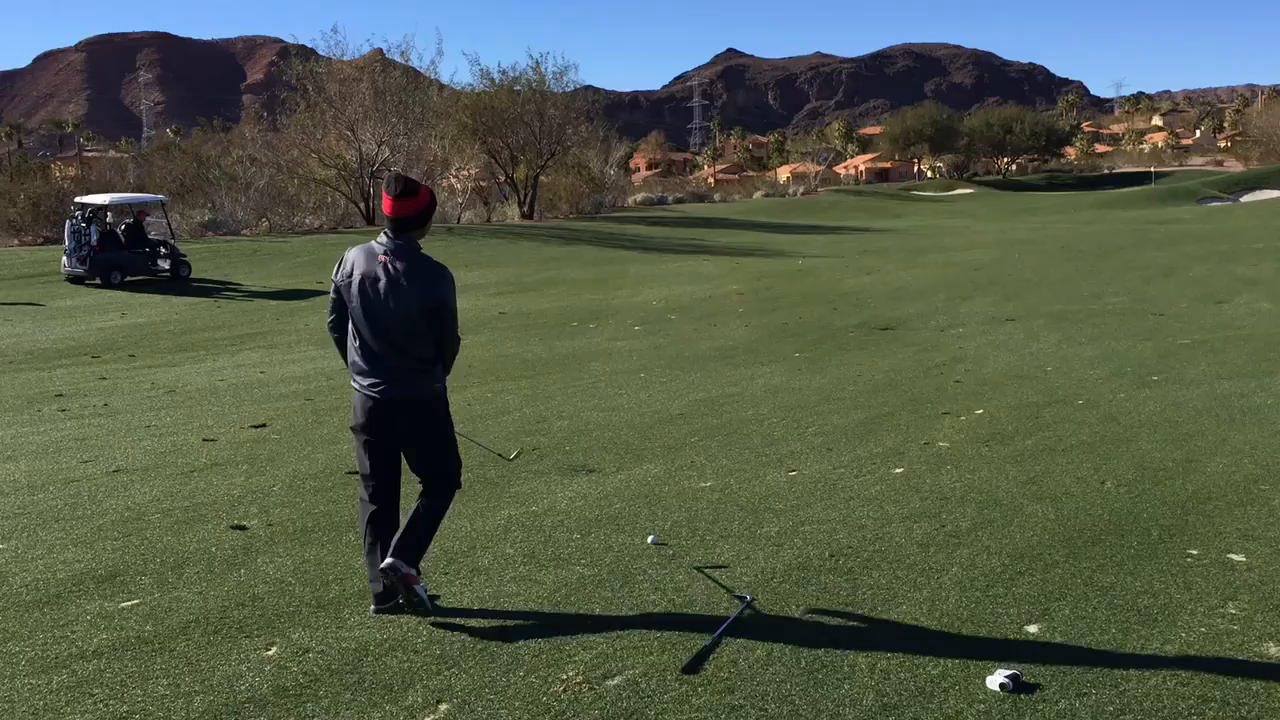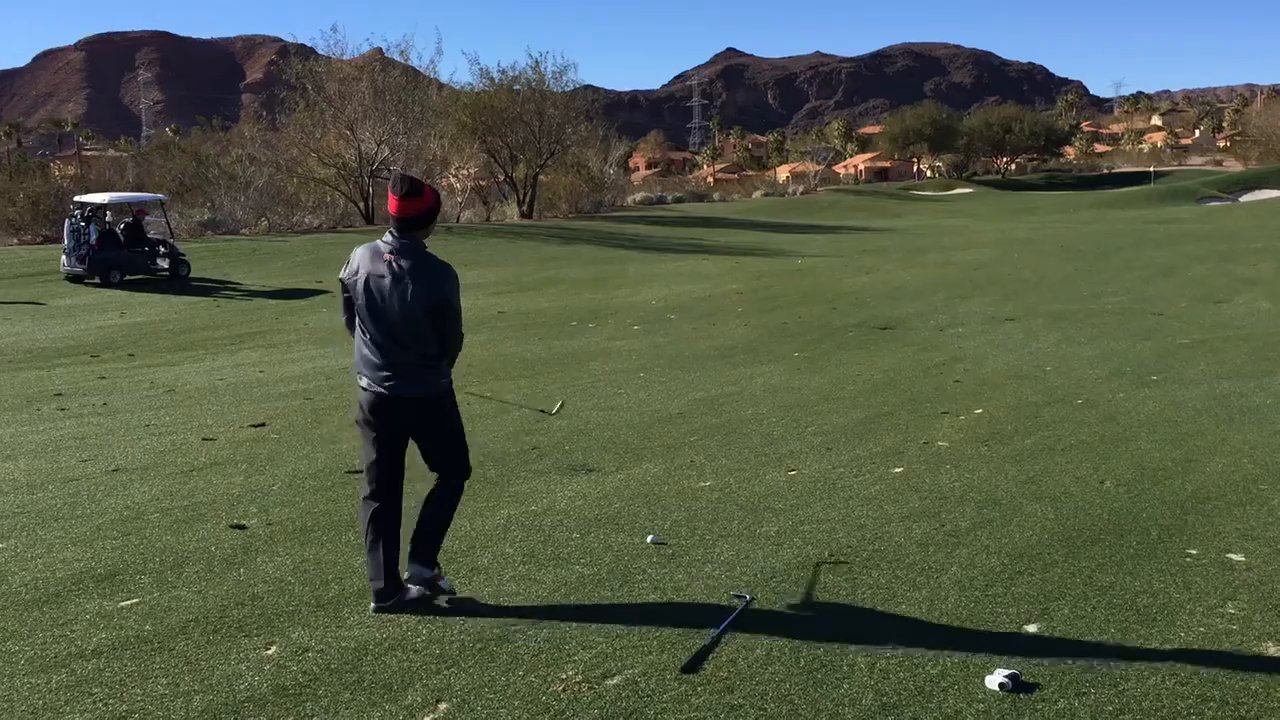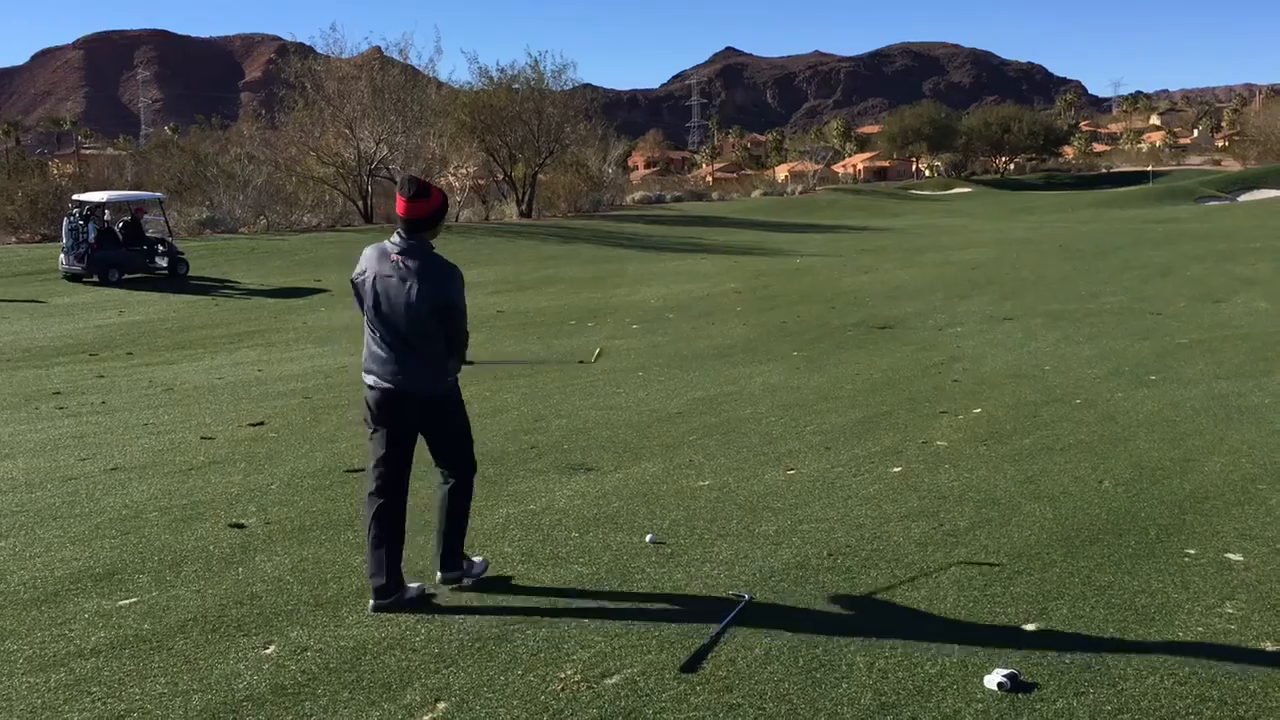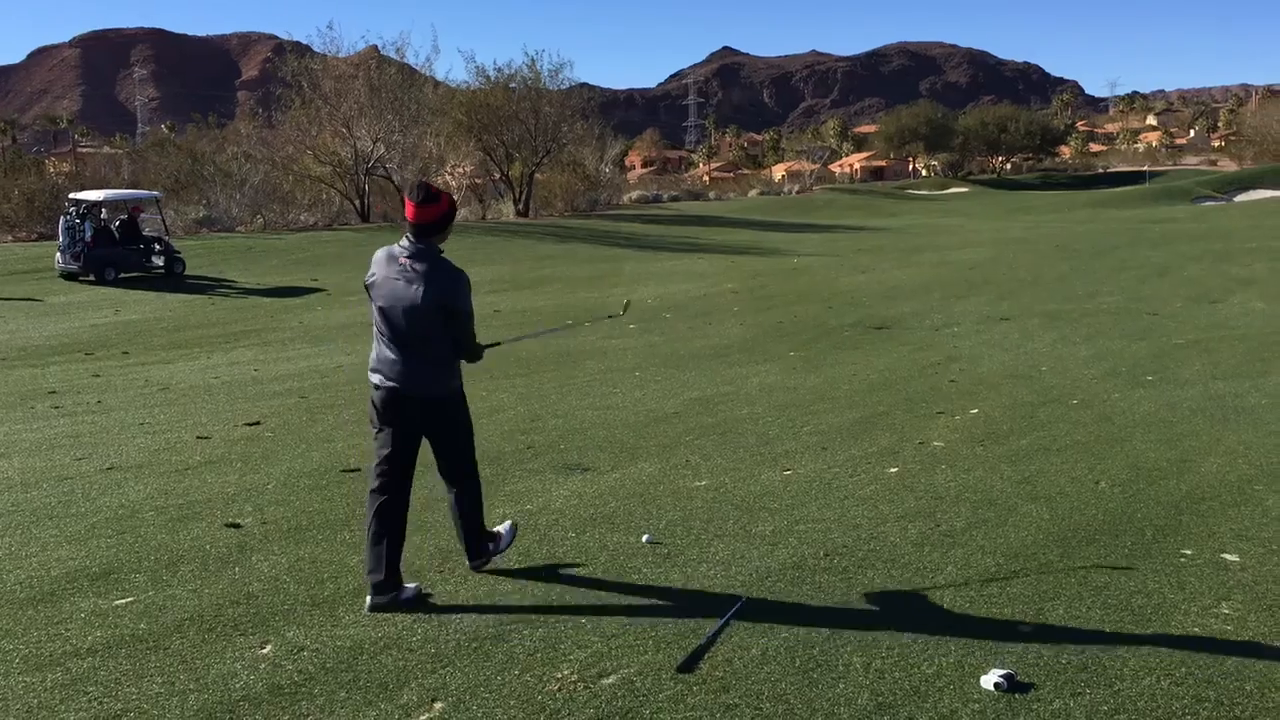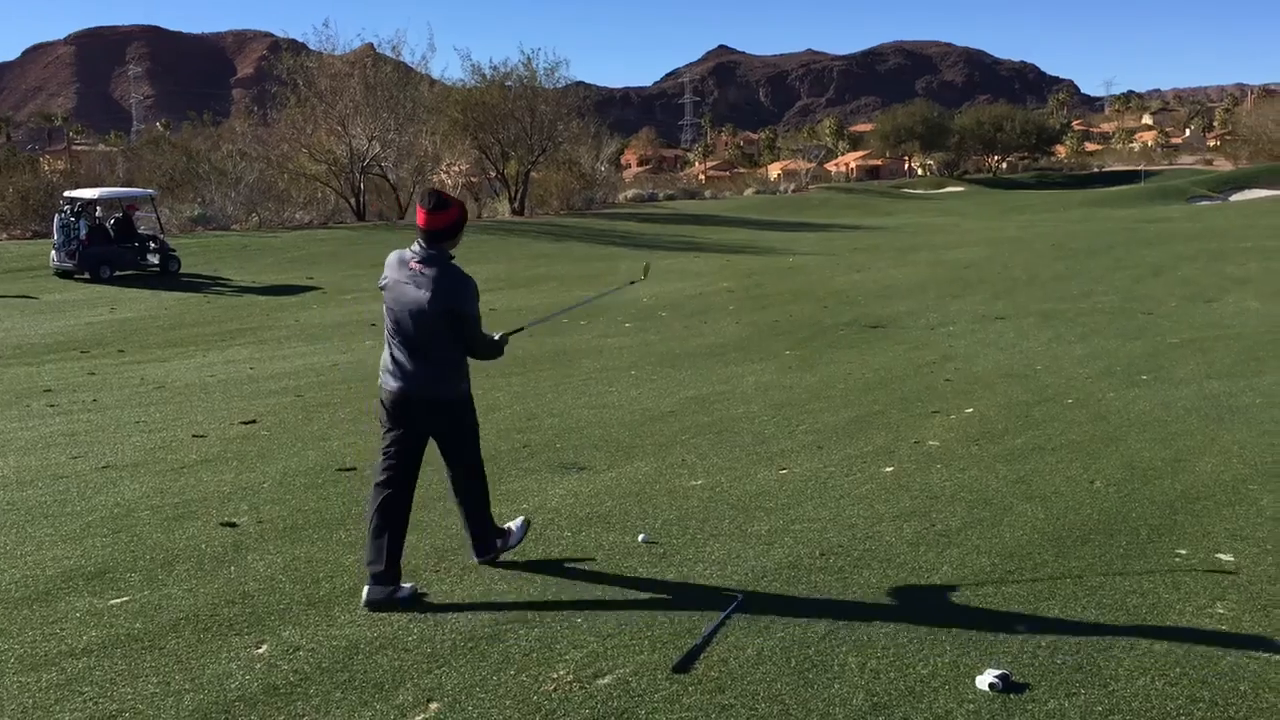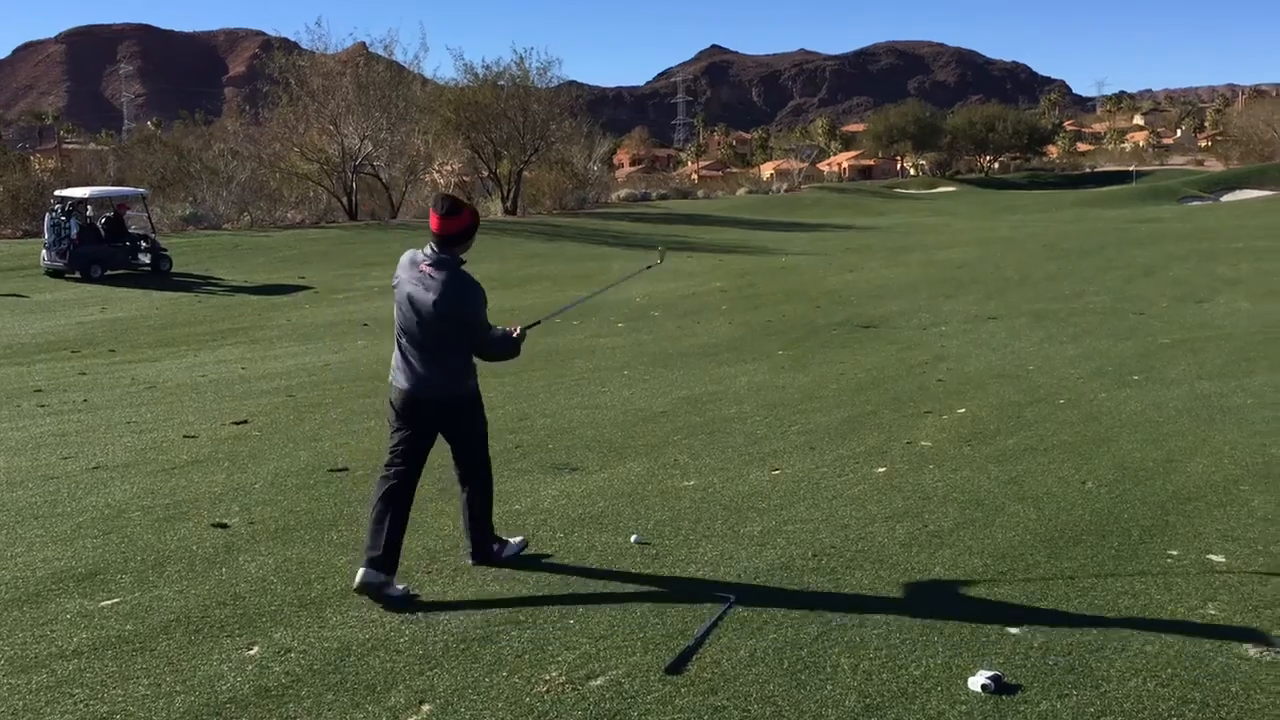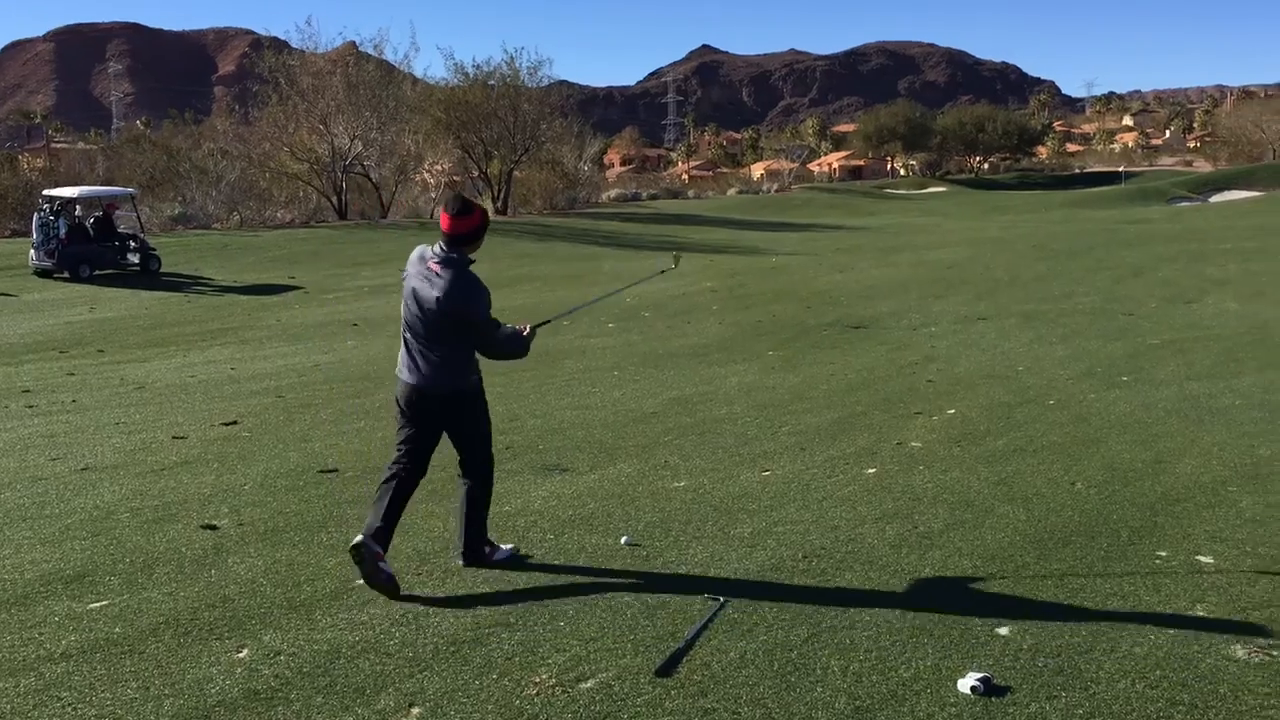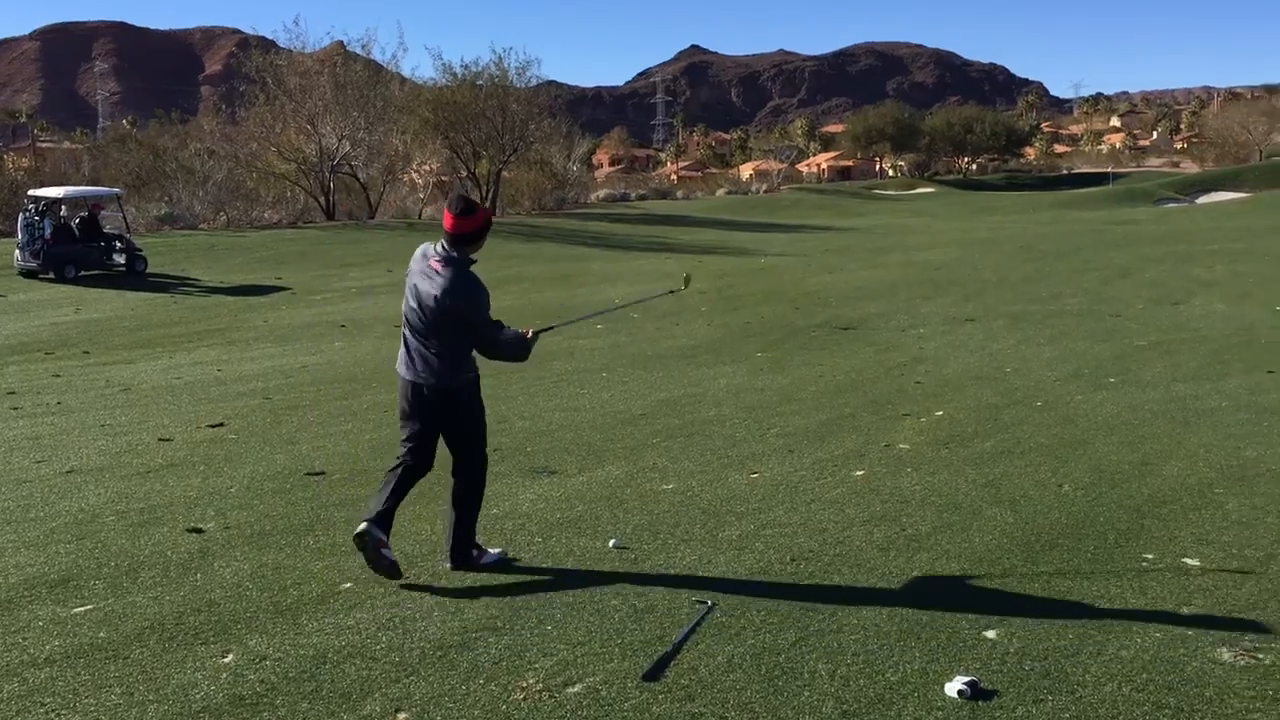
dt=0.1s
person 1, frame 1
left shoulder: (351, 262)
right shoulder: (434, 276)
left elbow: (336, 325)
right elbow: (448, 344)
left hip: (369, 398)
right hip: (421, 399)
left knee: (377, 495)
right knee: (441, 483)
left ankle: (385, 590)
right ankle: (401, 557)
person 1, frame 2
left shoulder: (358, 260)
right shoulder: (438, 274)
left elbow: (351, 321)
right elbow: (451, 340)
left hip: (374, 393)
right hip: (427, 394)
left knee: (380, 491)
right knee: (452, 473)
left ankle: (386, 588)
right ankle: (422, 560)
person 1, frame 3
left shoulder: (366, 261)
right shoulder: (444, 275)
right elbow: (456, 341)
right wrist: (449, 361)
left hip: (381, 390)
right hip: (432, 392)
left knee: (385, 487)
right knee: (458, 472)
left ankle: (386, 587)
right ankle: (452, 564)
person 1, frame 4
left shoulder: (379, 262)
right shoulder: (451, 278)
right elbow: (465, 343)
right wrist: (473, 351)
left hip: (387, 390)
right hip: (438, 393)
left knee: (387, 485)
right knee: (460, 474)
left ankle: (383, 585)
right ankle: (480, 548)
person 1, frame 5
left shoulder: (394, 264)
right shoulder: (457, 284)
right elbow: (475, 346)
left wrist: (485, 340)
right wrist: (497, 344)
left hip: (397, 392)
right hip: (446, 396)
left knee: (393, 482)
right knee: (467, 475)
left ankle: (382, 580)
right ankle: (488, 543)
person 1, frame 6
left shoulder: (406, 264)
right shoulder: (465, 288)
right elbow: (485, 347)
left wrist: (498, 335)
right wrist: (512, 342)
left hip: (408, 390)
right hip: (454, 395)
left knee: (398, 475)
right knee: (474, 472)
left ankle: (377, 567)
right ankle: (485, 547)
person 1, frame 7
left shoulder: (417, 258)
right shoulder: (468, 288)
right elbow: (488, 344)
left wrist: (509, 333)
right wrist: (521, 342)
left hip: (413, 384)
right hip: (456, 390)
left knee: (406, 465)
right knee: (476, 467)
left ankle: (373, 539)
right ankle: (476, 548)
person 1, frame 8
left shoulder: (421, 256)
right shoulder: (467, 287)
right elbow: (488, 343)
left wrist: (511, 334)
right wrist: (523, 345)
left hip: (412, 380)
right hip: (453, 387)
left knee: (412, 457)
right knee: (469, 466)
left ankle: (375, 524)
right ankle: (462, 551)
